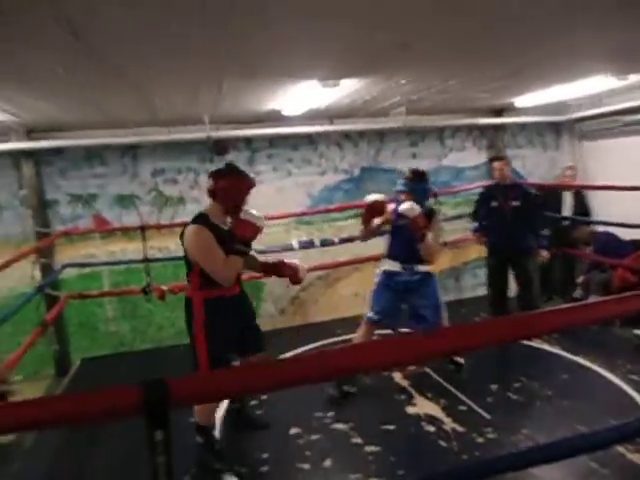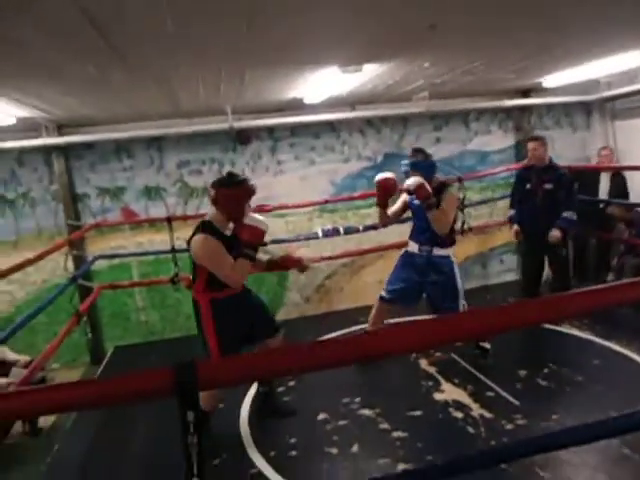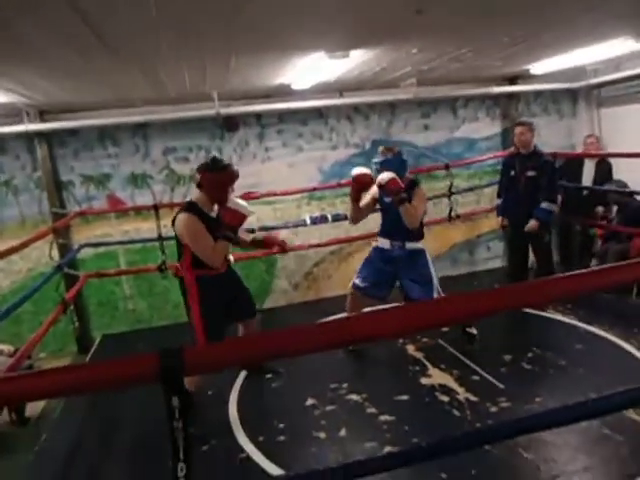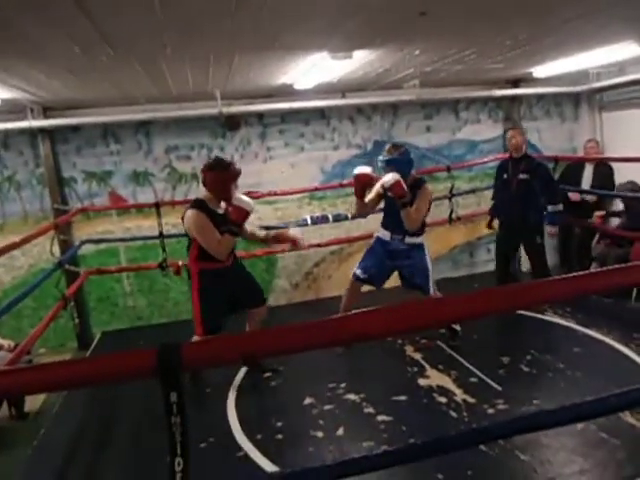
dt=0.3s
person 1, frame 1
left shoulder: (230, 222)
right shoulder: (197, 231)
left elbow: (244, 261)
right elbow: (225, 275)
left wrist: (276, 267)
right wrist: (242, 241)
left hip: (234, 299)
right hip: (207, 307)
left knee: (252, 356)
left ankle: (239, 412)
right ankle: (206, 445)
person 1, frame 2
left shoulder: (232, 226)
right shoulder: (204, 240)
left elbow: (252, 261)
right elbow: (235, 277)
left wrist: (280, 262)
right wrist: (248, 245)
left hip: (238, 296)
right hip: (214, 305)
left knee: (273, 337)
left ankle: (267, 395)
person 1, frame 3
left shoulder: (217, 207)
right shoulder: (188, 219)
left elbow: (235, 239)
right elbow: (213, 258)
left wrist: (261, 241)
right wrist: (229, 226)
left hip: (223, 274)
right hip: (199, 283)
left knee: (251, 319)
right knee: (209, 344)
person 1, frame 4
left shoulder: (227, 203)
right shoulder: (196, 215)
left elbow: (246, 232)
right elbow: (220, 250)
left wrist: (273, 237)
right wrist: (234, 223)
left hip: (231, 267)
right hip: (206, 275)
left knee: (258, 309)
right knee: (207, 334)
person 2, frame 1
left shoulder: (431, 218)
right shoulder: (393, 209)
left elbow: (431, 257)
right elbow: (367, 235)
left wrist: (420, 231)
right wrist: (367, 219)
left hip: (420, 276)
right hip: (392, 273)
left knee: (437, 322)
right knee: (370, 323)
right ankle: (347, 377)
person 2, frame 2
left shoulder: (447, 193)
right shoulder: (410, 193)
left elbow: (443, 228)
right elbow: (384, 222)
left wrist: (428, 200)
right wrist: (382, 201)
left hip: (440, 260)
right hip: (413, 255)
left knee: (456, 311)
right knee: (384, 300)
person 2, frame 3
left shoulder: (416, 190)
right shoulder: (378, 188)
left elbow: (413, 223)
right elbow: (354, 219)
left wrist: (398, 194)
right wrist: (356, 195)
left hip: (412, 252)
right hip: (384, 249)
left knee: (433, 299)
right knee: (357, 291)
person 2, frame 4
left shoulder: (423, 189)
right shoulder: (384, 183)
left elbow: (412, 225)
right elbow: (362, 211)
left wrist: (401, 197)
right wrist: (359, 192)
left hip: (411, 247)
right hip: (385, 242)
left knee: (429, 293)
right knee: (355, 281)
left ankle: (451, 322)
person 3, frame 1
left shoulder: (525, 193)
right shoulder: (488, 193)
left elbow: (538, 219)
right elbow: (478, 216)
left wrist: (543, 246)
right wrist: (478, 231)
left hip: (521, 248)
right hip: (496, 248)
left knee: (527, 287)
right knee: (496, 288)
person 3, frame 2
left shoulder: (560, 175)
right shoulder: (523, 174)
left elbow: (569, 206)
right elbow: (515, 201)
left wrist: (560, 228)
right wrist: (515, 222)
left hip: (555, 234)
right hip: (530, 234)
left knee: (561, 274)
right knee: (529, 274)
person 3, frame 3
left shoulder: (544, 163)
right shoulder: (509, 162)
left elbow: (550, 194)
right elbow: (503, 190)
left wrist: (539, 219)
right wrist: (502, 214)
left hip: (538, 222)
right hip: (515, 222)
left knee: (544, 261)
right knee: (515, 262)
person 3, frame 4
left shoulder: (537, 166)
right shoulder: (503, 166)
left elbow: (552, 194)
right elbow: (497, 194)
left wrist: (552, 221)
right wrist: (493, 215)
left hip: (531, 224)
right hip: (507, 224)
left knee: (538, 263)
right knee: (502, 260)
person 4, frame 1
left shoulder: (579, 195)
right shoulder: (550, 192)
left elbow: (585, 215)
left hip: (569, 234)
right hip: (551, 233)
left knee: (569, 264)
right knee: (547, 263)
left ankle: (567, 292)
right ankle: (546, 292)
person 4, frame 2
left shoulder: (619, 177)
right shoulder: (587, 172)
left elbow: (624, 199)
left hip: (606, 219)
right hip: (585, 217)
left knee: (604, 249)
right knee: (580, 247)
left ankle: (601, 278)
right ankle: (580, 278)
person 4, frame 3
left shoulder: (605, 165)
right shoulder: (573, 161)
right elbow: (557, 176)
left wrist: (603, 205)
left hip: (590, 207)
right hip: (569, 205)
left knee: (588, 238)
right knee: (565, 235)
left ankle: (584, 266)
right ankle: (566, 266)
person 4, frame 4
left shoulder: (605, 168)
right shoulder: (573, 166)
left elbow: (610, 189)
right elbow: (560, 183)
left wrist: (596, 196)
right wrist: (568, 192)
left hip: (590, 210)
right hip: (570, 208)
left knee: (586, 241)
right knee: (565, 239)
left ankle: (583, 270)
right ankle: (566, 269)
